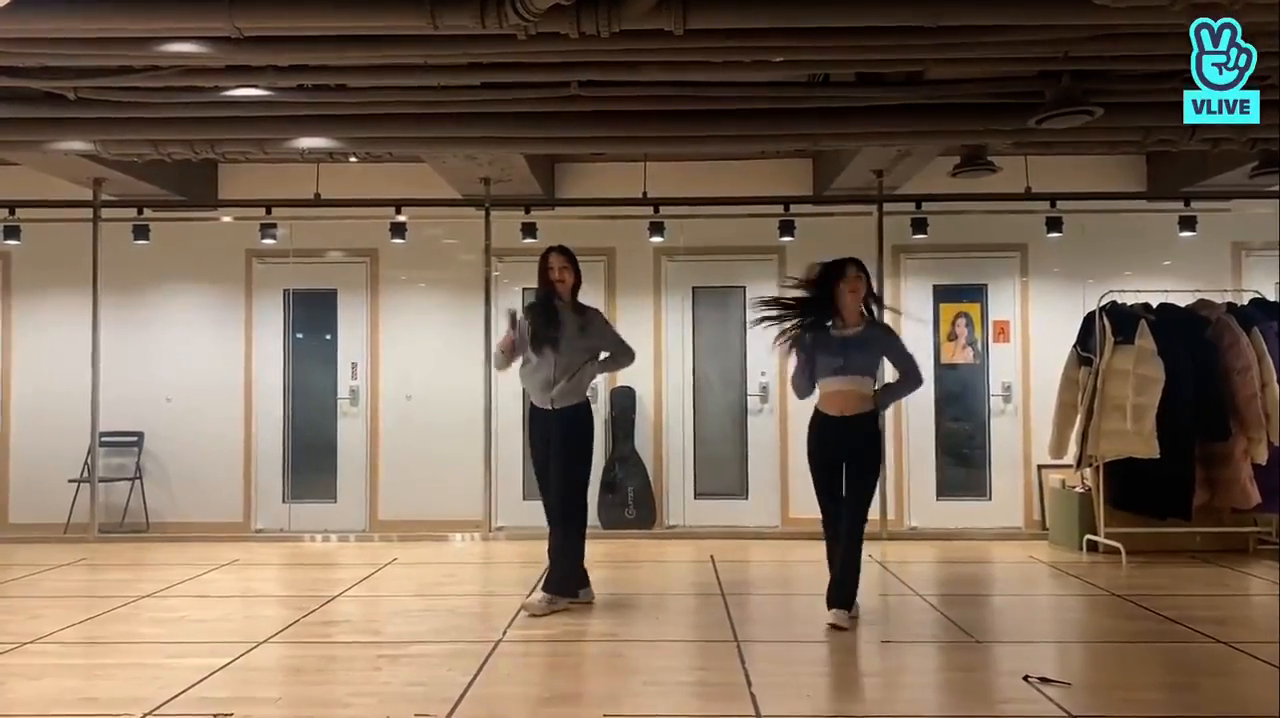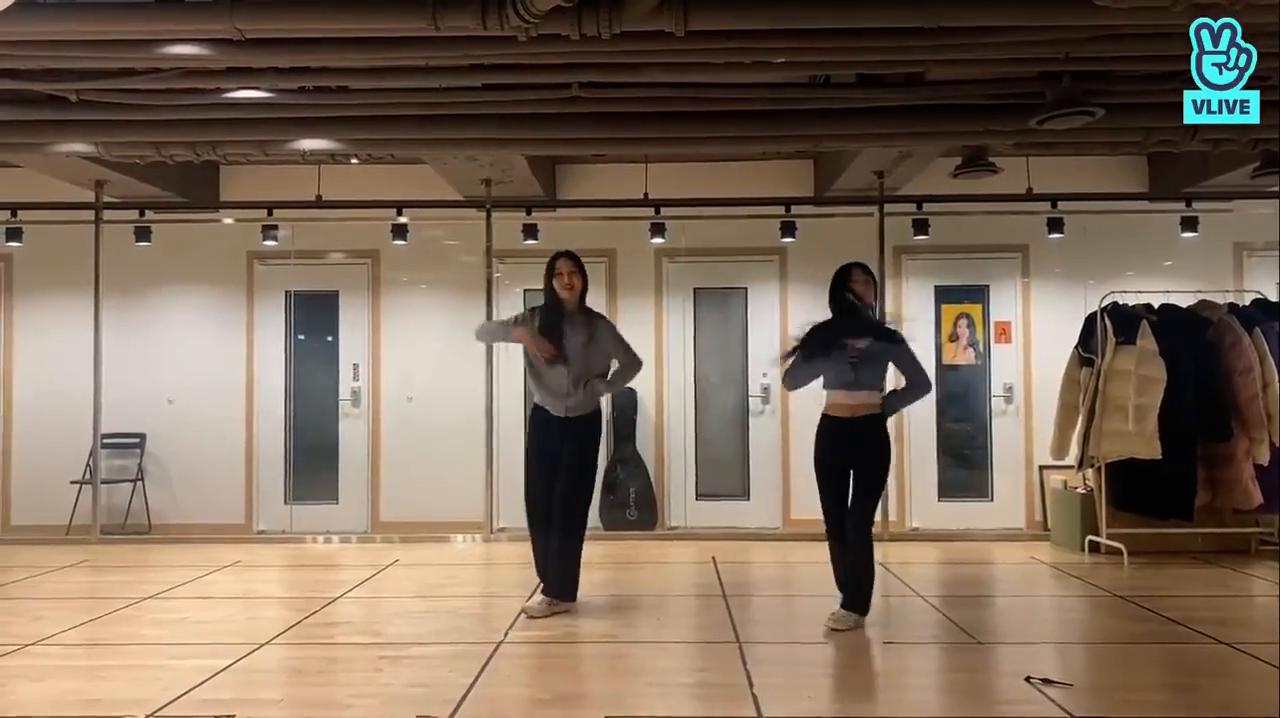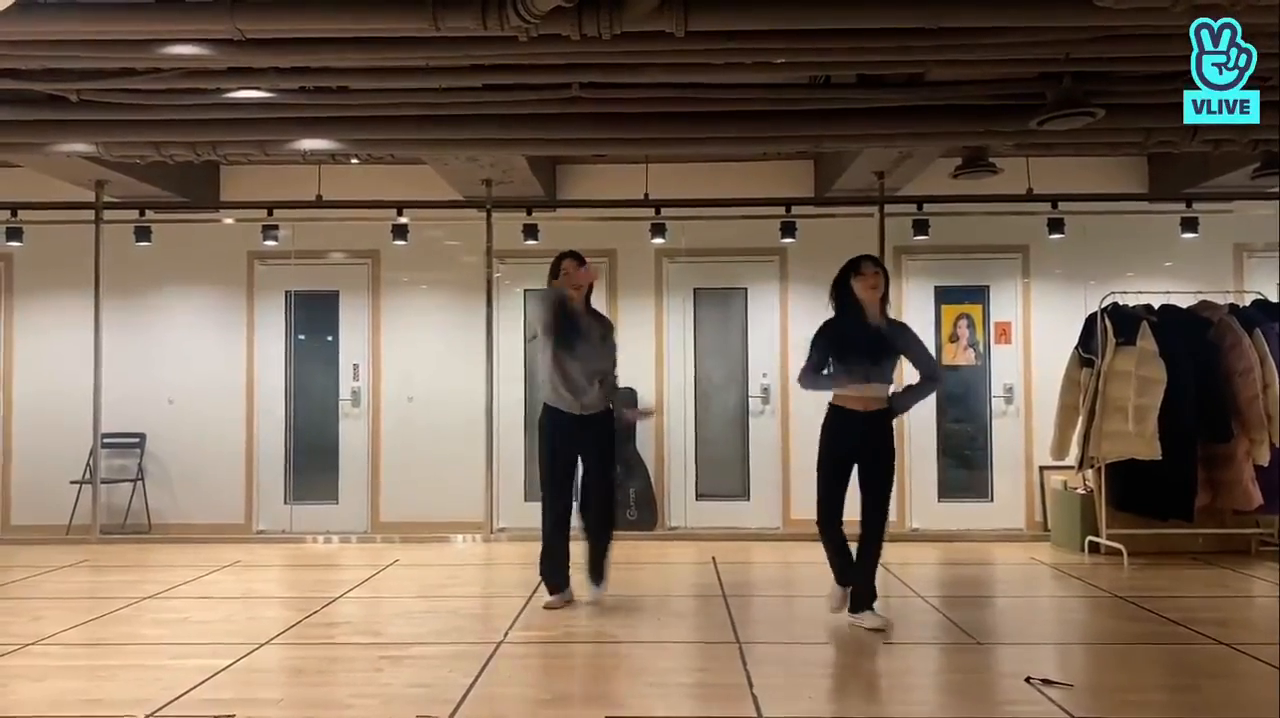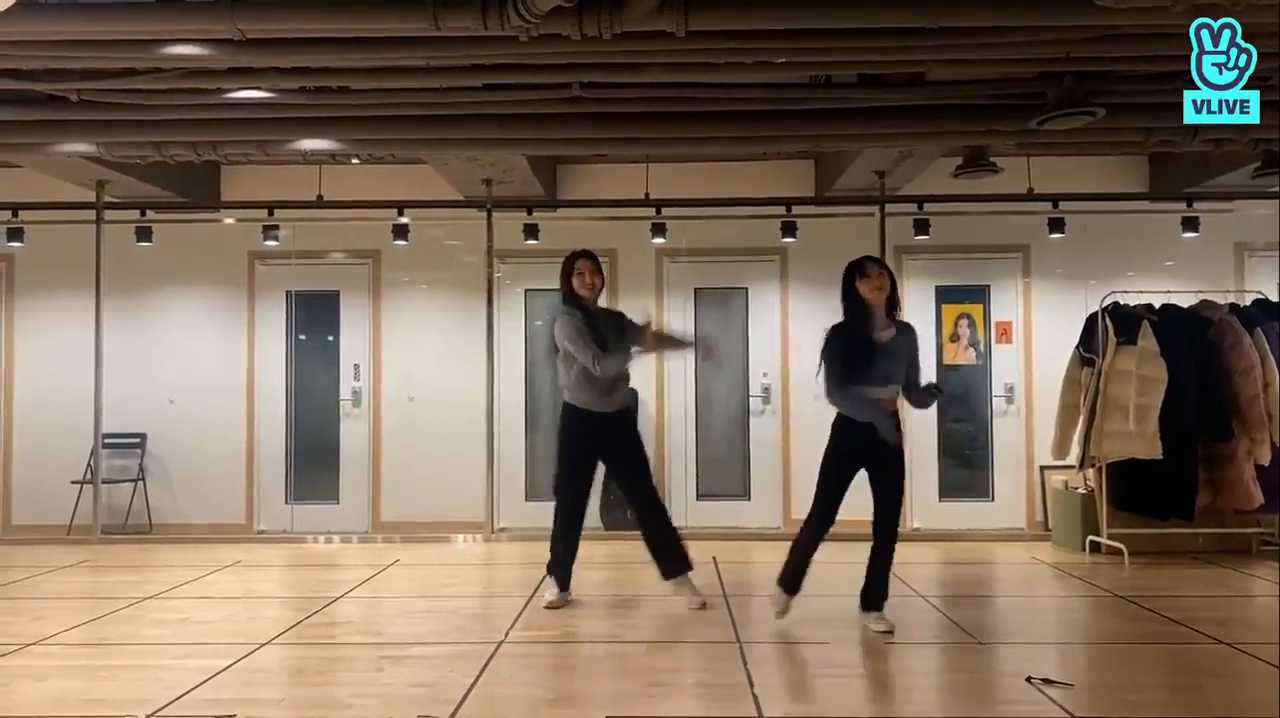
dt=0.2s
person 1, frame 1
left shoulder: (879, 333)
right shoulder: (815, 334)
left elbow: (913, 377)
right elbow: (802, 390)
left wrist: (881, 399)
right wrist: (800, 356)
left hip: (864, 430)
right hip: (823, 429)
left knee: (852, 520)
right knee: (832, 520)
left ankle: (841, 602)
right ankle: (843, 595)
person 1, frame 2
left shoulder: (888, 340)
right shoulder: (824, 338)
left elbow: (921, 383)
right elbow: (789, 381)
left wrist: (887, 406)
right wrist: (822, 360)
left hip: (871, 435)
right hip: (831, 433)
left knee: (860, 523)
right knee: (835, 524)
left ankle: (852, 606)
right ankle: (853, 598)
person 1, frame 3
left shoulder: (897, 332)
right shoulder: (834, 330)
left elbow: (932, 376)
right elbow: (806, 378)
left wrist: (900, 403)
right wrist: (838, 378)
left hip: (878, 429)
right hip: (839, 425)
left knee: (874, 519)
right knee: (827, 516)
left ankle: (861, 603)
right ankle: (845, 580)
person 1, frame 4
left shoulder: (905, 335)
right shoulder: (841, 335)
left elbow: (912, 389)
right elbow: (835, 393)
left wrist: (926, 395)
right wrist: (876, 415)
left hip: (888, 435)
right hip: (849, 432)
left knee: (888, 523)
right knee: (821, 517)
left ankle: (872, 605)
right ankle: (788, 586)
person 2, frame 1
left shoulder: (590, 319)
right shoulder: (531, 317)
left elbow: (625, 355)
right elbow: (501, 364)
left wrist: (590, 370)
right wrist: (508, 342)
left hip: (574, 416)
right hip: (539, 416)
left knee: (567, 502)
right knee: (555, 502)
left ankle: (559, 588)
right ankle: (575, 584)
person 2, frame 2
left shoulder: (598, 326)
right shoulder: (534, 320)
left elbow: (631, 363)
right elbow: (481, 332)
left wrist: (602, 388)
right wrist: (520, 335)
left hip: (583, 424)
right hip: (543, 421)
left knee: (569, 507)
right knee: (538, 506)
left ankle: (558, 592)
right ankle: (556, 586)
person 2, frame 3
left shoulder: (602, 326)
right shoulder: (552, 318)
right elbow: (547, 299)
left wrist: (623, 410)
right wrist: (565, 292)
left hip: (598, 420)
right hip: (556, 420)
left knee: (598, 505)
right knee: (555, 505)
left ankle: (597, 577)
right ankle: (557, 585)
person 2, frame 4
left shoulder: (615, 320)
right shoulder: (567, 322)
left elbow: (650, 340)
right elbow: (598, 365)
left wrist: (691, 343)
right wrist: (644, 340)
left hip: (620, 419)
right hip: (580, 420)
left knee: (646, 500)
right knee: (570, 504)
left ankle: (679, 575)
right ankle: (559, 583)
